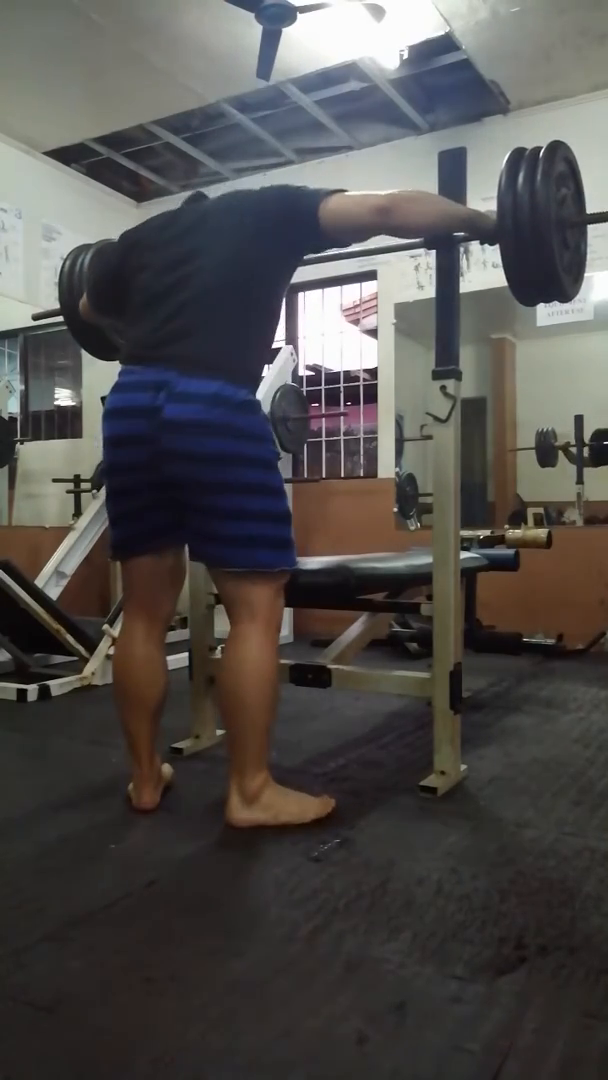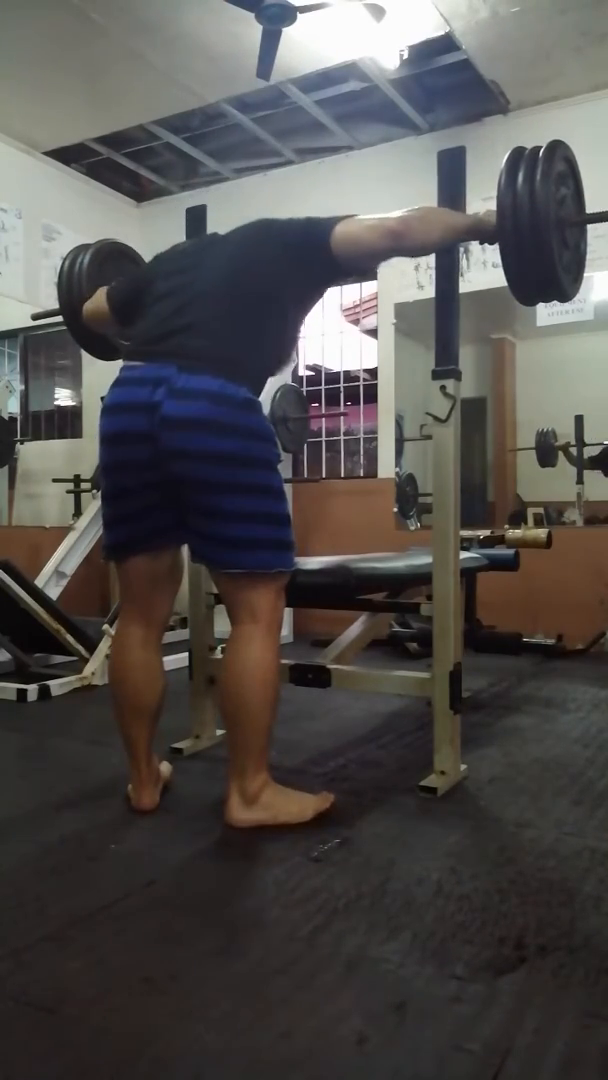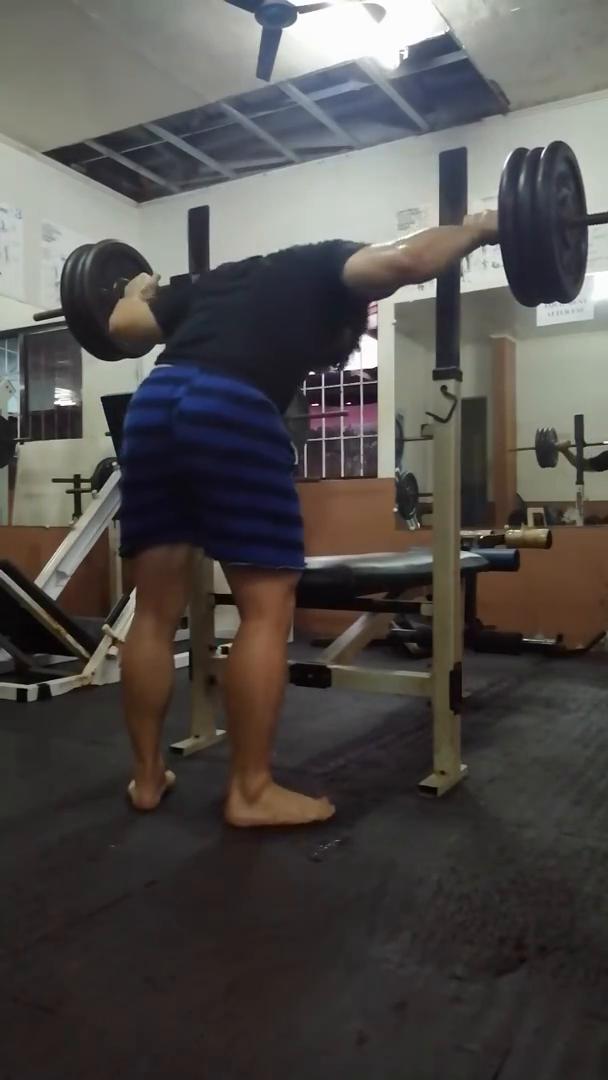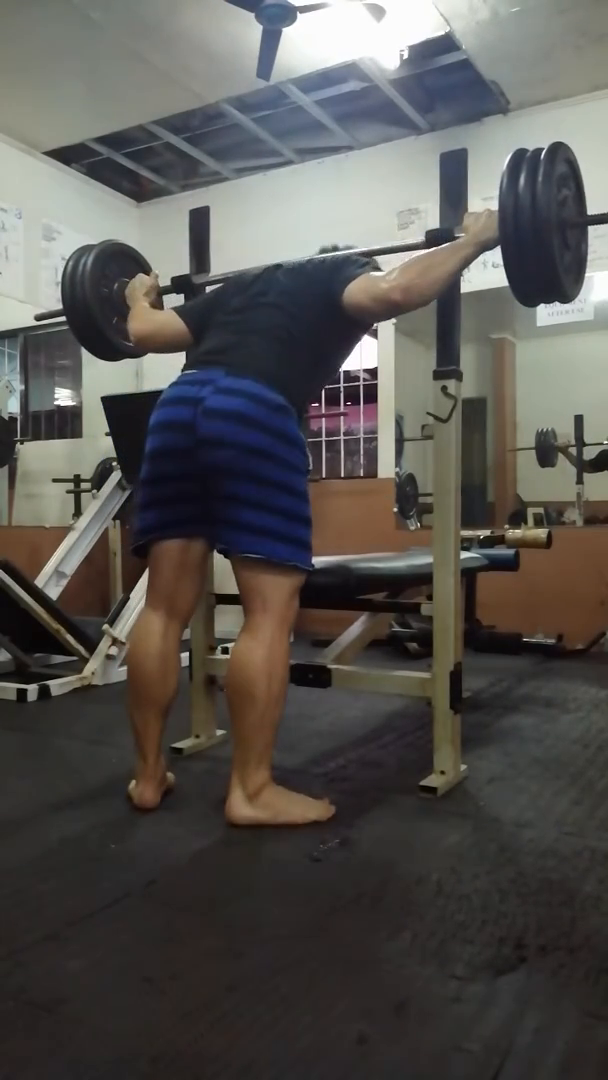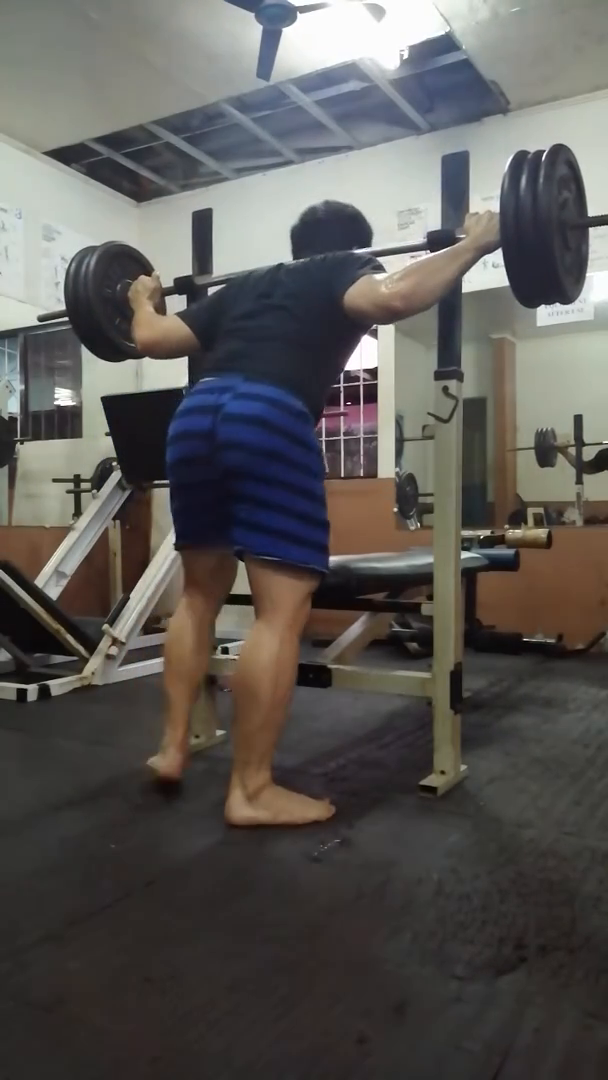
dt=0.5s
person 1, frame 1
left shoulder: (144, 235)
right shoulder: (272, 212)
left elbow: (90, 307)
right elbow: (384, 208)
right wrist: (477, 220)
left hip: (128, 404)
right hip: (212, 408)
left knee: (145, 612)
right knee: (256, 608)
left ankle: (145, 777)
right ankle: (251, 792)
person 1, frame 2
left shoulder: (180, 256)
right shoulder: (292, 245)
left elbow: (94, 311)
right elbow: (393, 230)
left wrist: (136, 294)
right wrist: (478, 225)
left hip: (127, 402)
right hip: (213, 407)
left knee: (141, 615)
right knee: (257, 610)
left ankle: (143, 778)
right ankle: (250, 793)
person 1, frame 3
left shoulder: (226, 278)
right shoulder: (328, 266)
left elbow: (122, 324)
right elbow: (400, 261)
left wrist: (137, 291)
right wrist: (476, 231)
left hip: (152, 402)
right hip: (232, 411)
left knee: (155, 613)
right knee: (267, 609)
left ankle: (147, 776)
right ankle: (251, 793)
person 1, frame 4
left shoulder: (246, 284)
right shoulder: (343, 273)
left elbow: (144, 331)
right elbow: (390, 292)
left wrist: (139, 296)
right wrist: (473, 241)
left hip: (177, 407)
right hip: (253, 415)
left knee: (165, 608)
right knee: (270, 611)
left ankle: (148, 774)
right ankle: (252, 790)
person 1, frame 5
left shoulder: (247, 285)
right shoulder: (346, 268)
left elbow: (151, 339)
right elbow: (391, 297)
left wrist: (143, 300)
right wrist: (474, 244)
left hip: (194, 416)
right hip: (268, 421)
left knee: (199, 597)
right knee: (281, 610)
left ankle: (172, 746)
right ankle: (252, 791)
